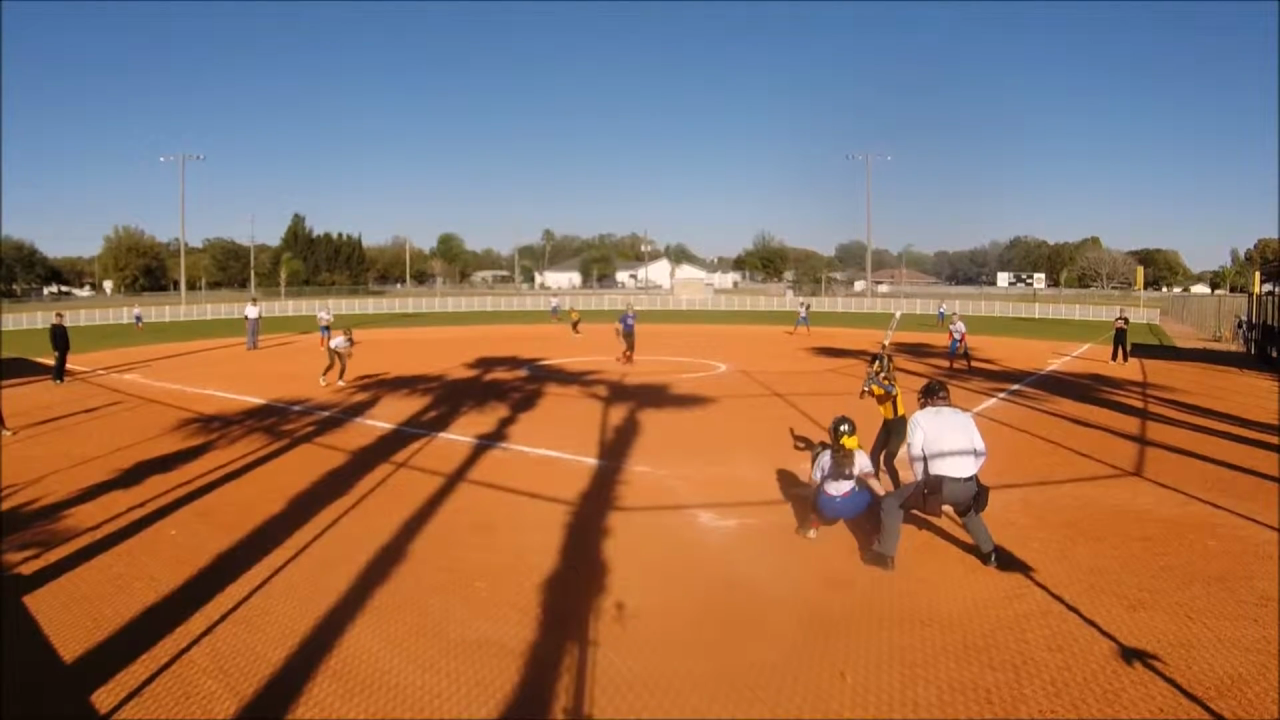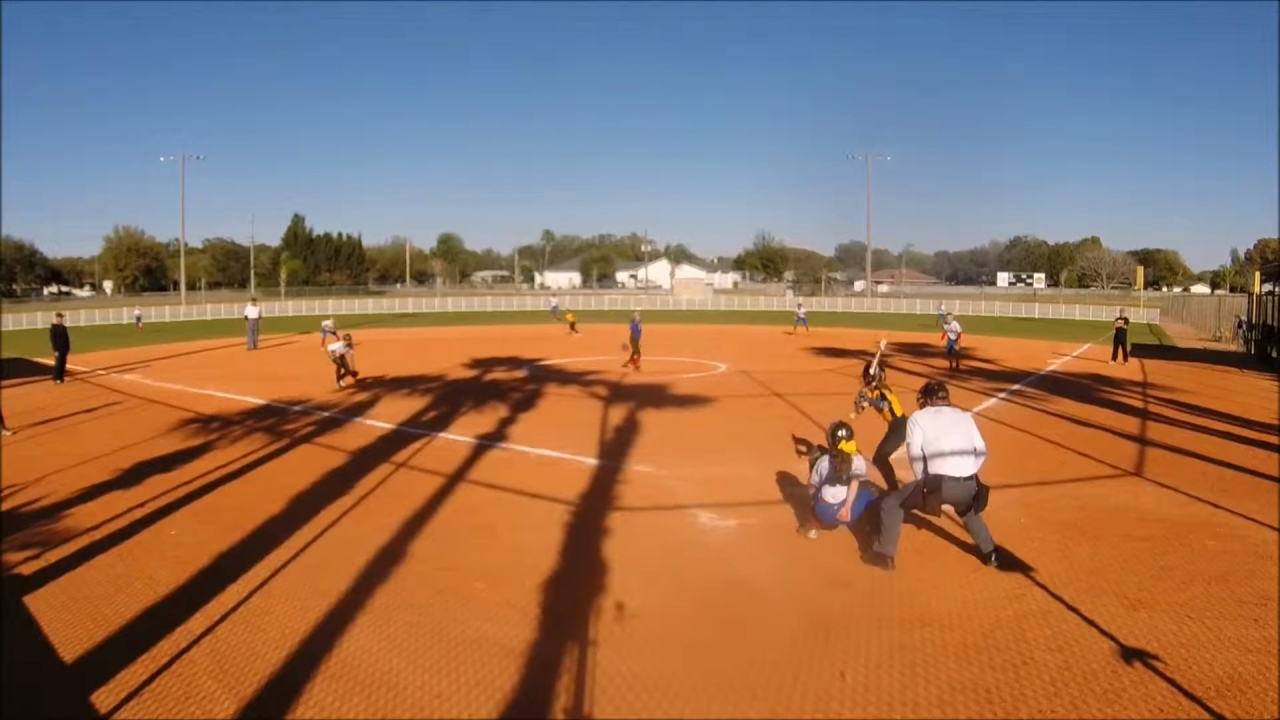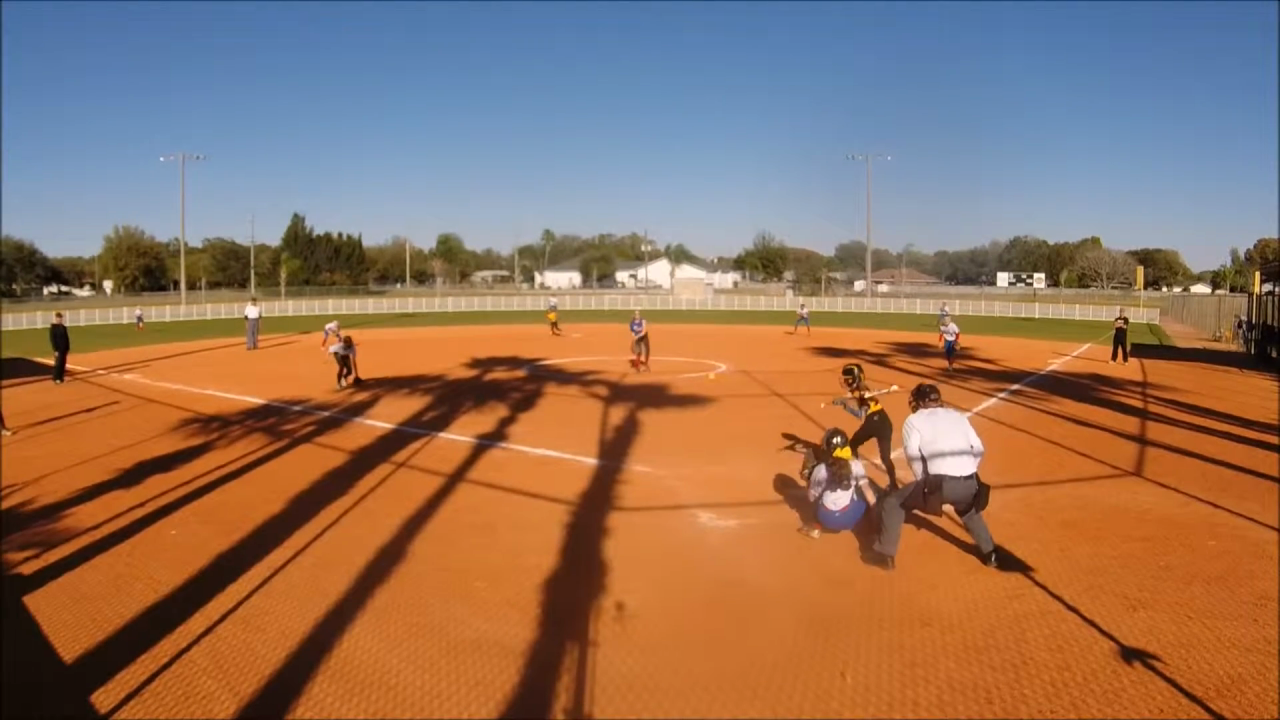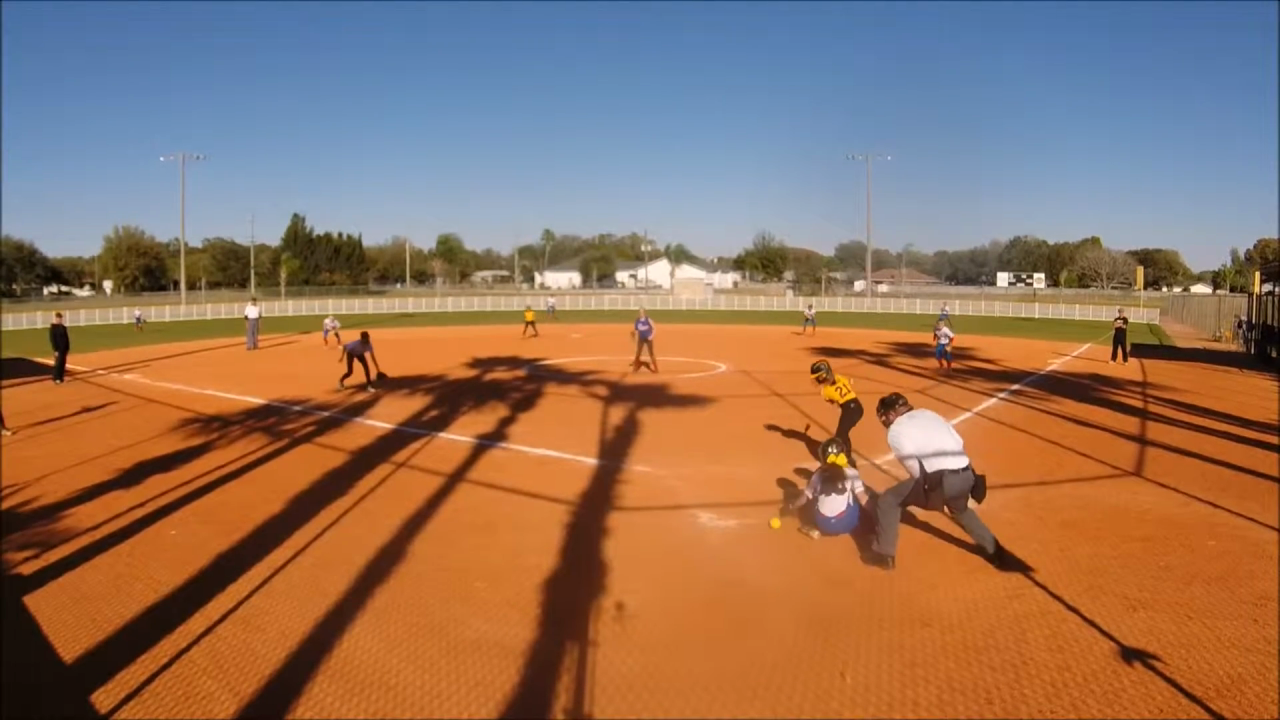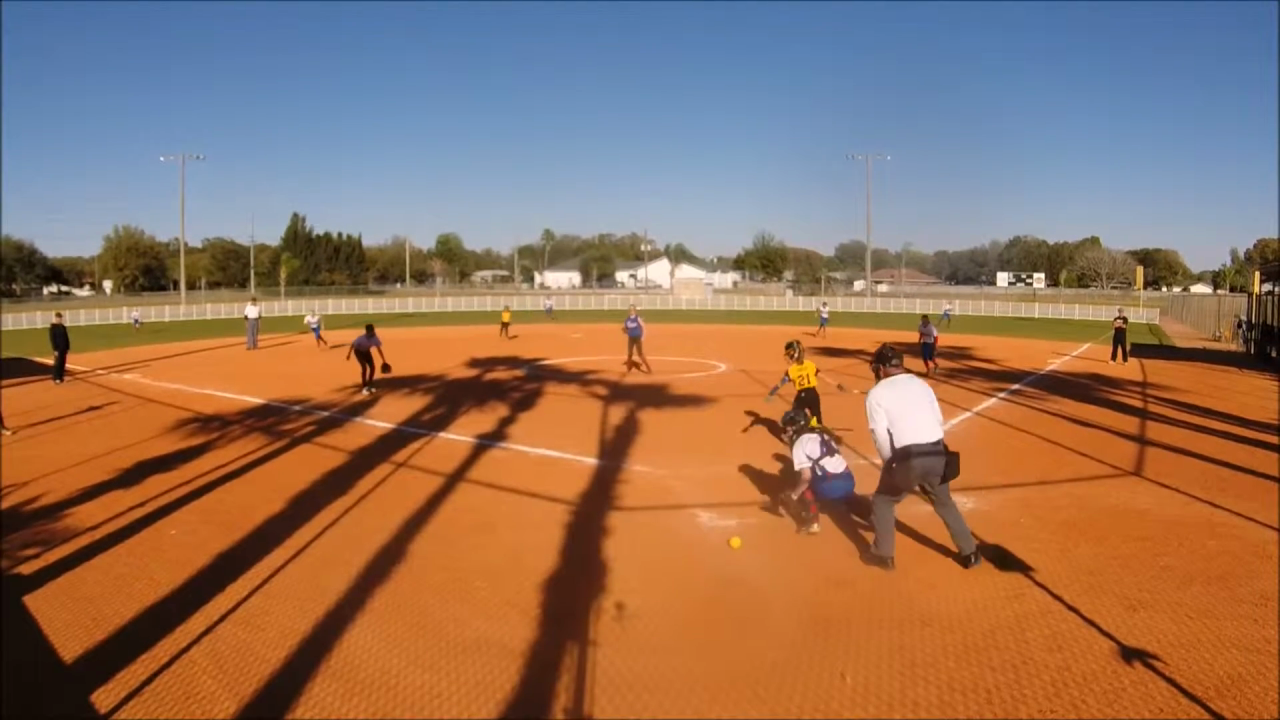
dt=0.4s
person 1, frame 1
left shoulder: (920, 417)
right shoulder: (965, 417)
left elbow: (915, 453)
right elbow: (981, 452)
left wrist: (923, 482)
left hip: (939, 484)
right hip: (969, 486)
left knee: (891, 503)
right knee: (967, 510)
left ankle: (884, 555)
right ankle: (990, 554)
person 1, frame 2
left shoulder: (919, 417)
right shoulder: (965, 416)
left elbow: (915, 453)
right elbow: (981, 451)
left wrist: (923, 482)
left hip: (939, 483)
right hip: (968, 485)
left knee: (891, 503)
right knee: (968, 509)
left ankle: (884, 555)
right ankle: (989, 554)
person 1, frame 3
left shoulder: (914, 420)
right shoulder: (958, 416)
left elbow: (912, 455)
right elbow: (978, 449)
left wrist: (924, 482)
left hip: (939, 483)
right hip: (969, 484)
left knee: (892, 503)
right knee: (968, 509)
left ankle: (885, 554)
right ankle: (989, 553)
person 1, frame 4
left shoulder: (895, 431)
right shoulder: (929, 414)
left elbow: (911, 462)
right elbow: (958, 443)
left wrist: (925, 484)
left hip: (939, 479)
right hip: (965, 475)
left knee: (887, 502)
right knee: (960, 510)
left ankle: (884, 554)
right ankle: (994, 551)
person 1, frame 5
left shoulder: (877, 393)
right shoulder: (920, 384)
left elbow: (880, 434)
right elbow: (938, 418)
left wrist: (889, 463)
left hip: (908, 455)
right hip: (937, 452)
left knee: (883, 501)
right knee: (944, 503)
left ankle: (884, 555)
right ankle: (968, 553)
